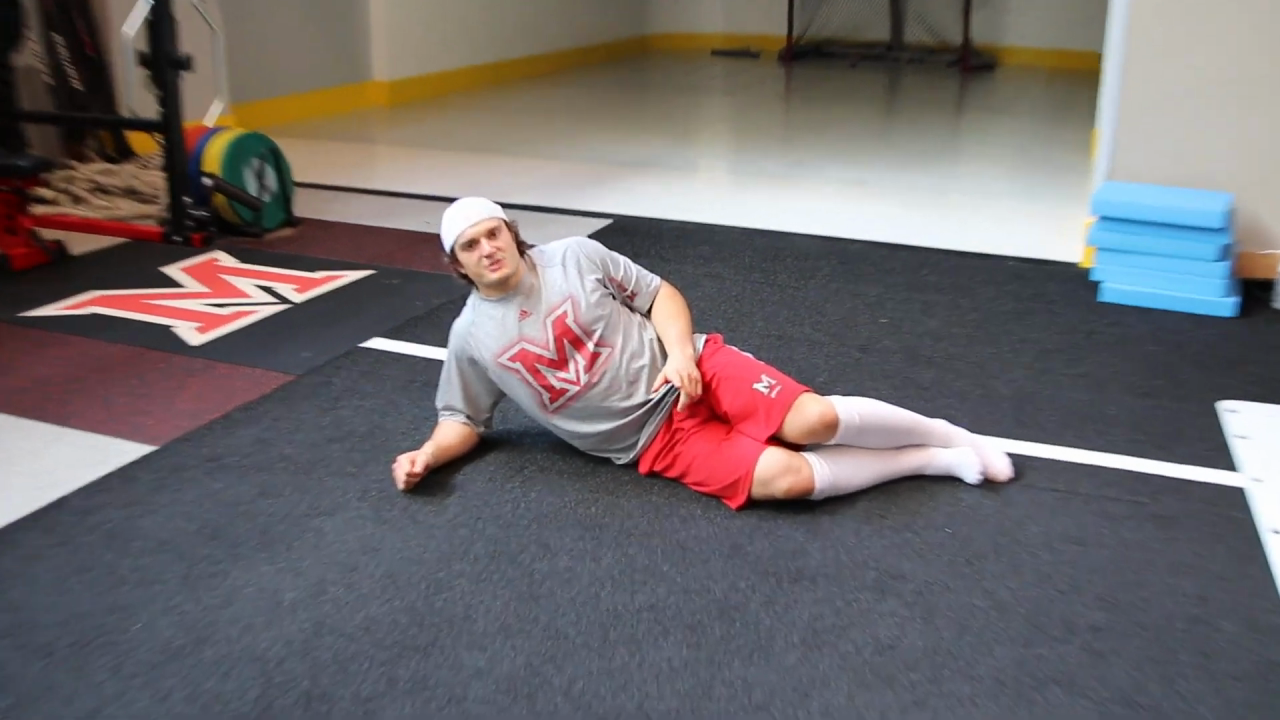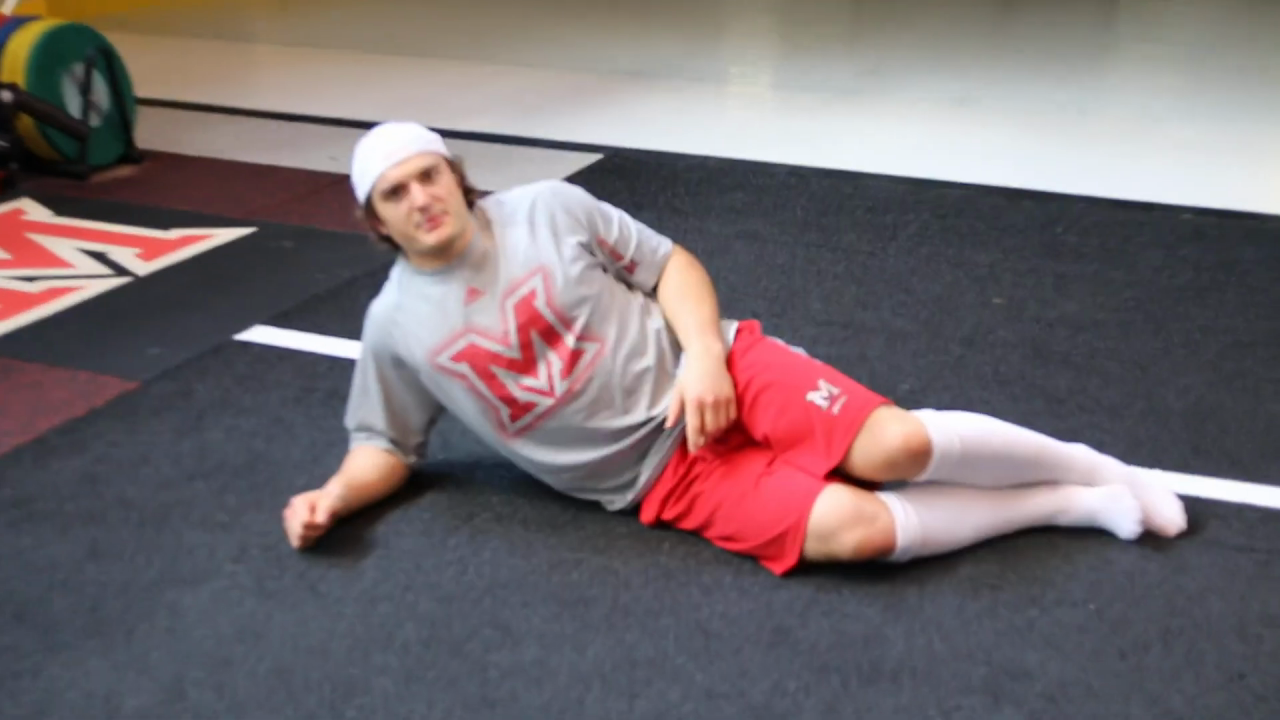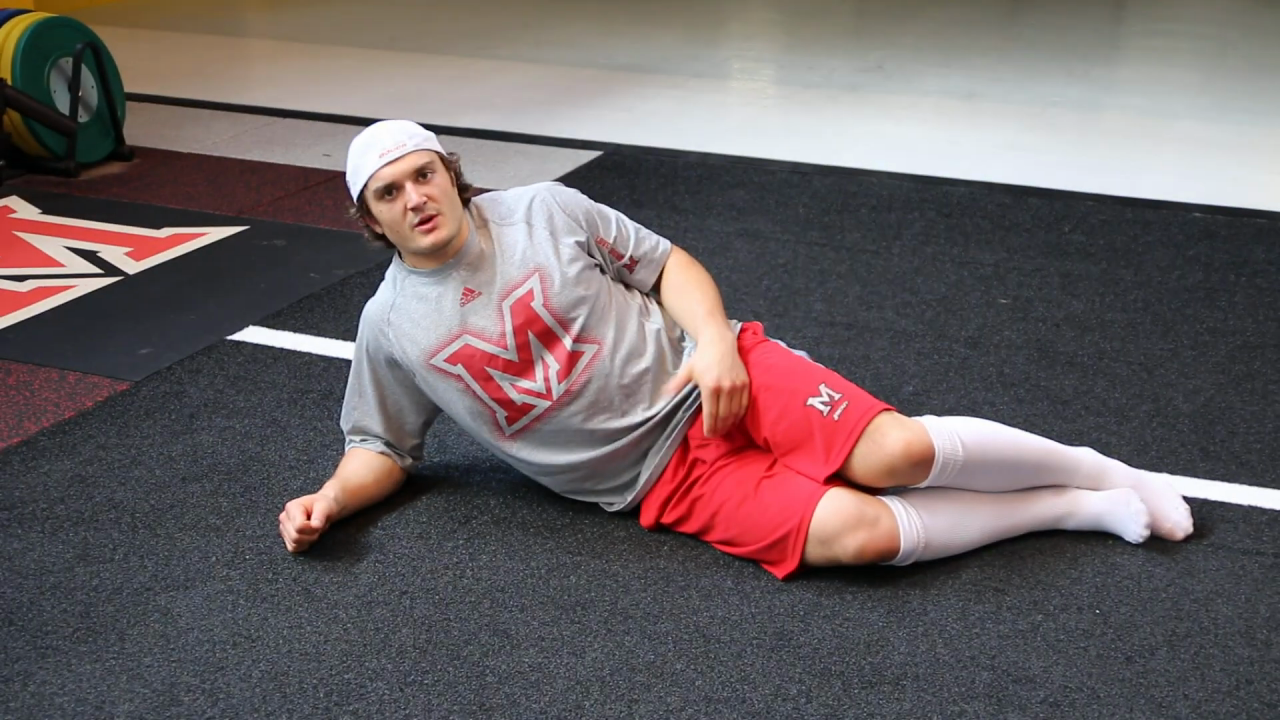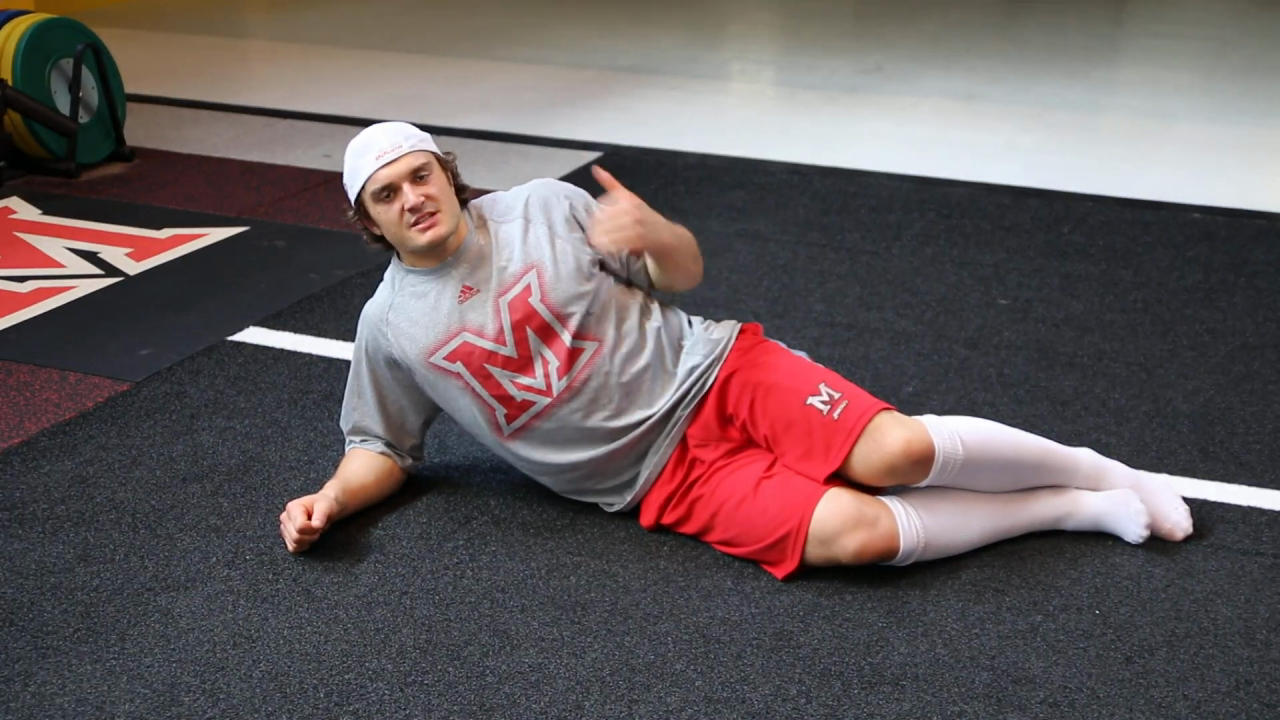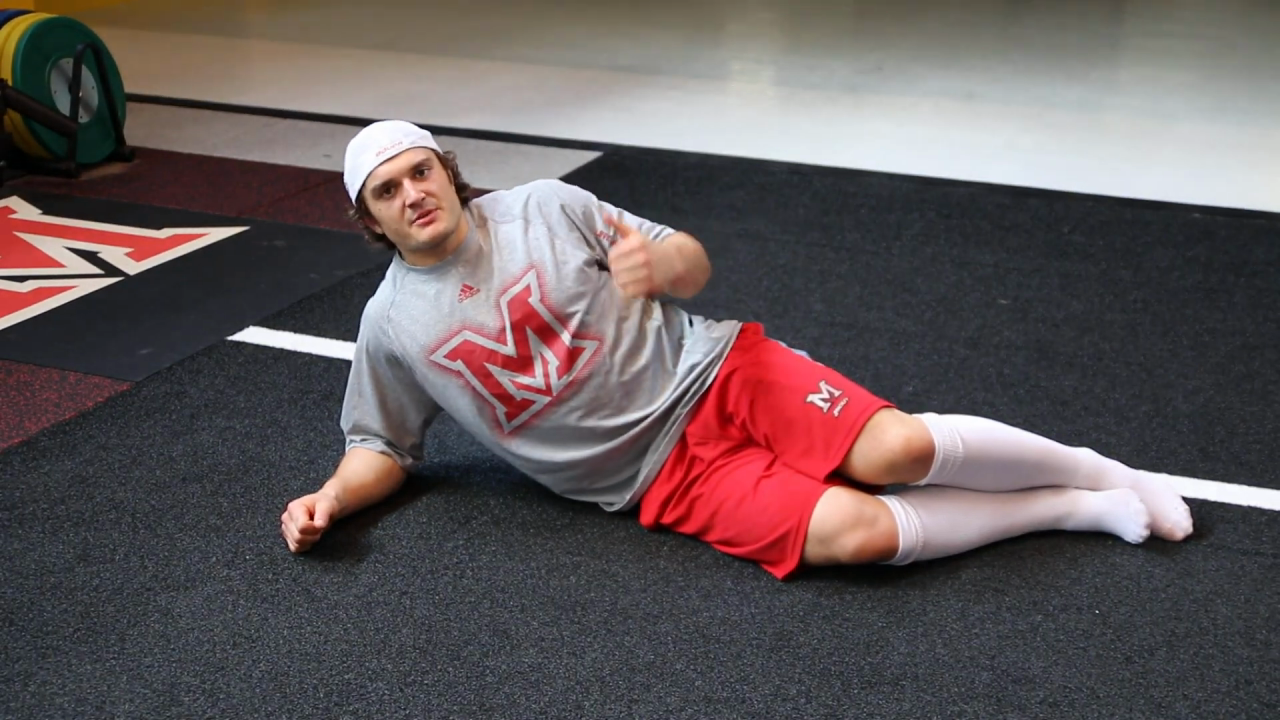
dt=0.5s
person 1, frame 1
left shoulder: (575, 255)
right shoulder: (471, 337)
left elbow: (660, 294)
right elbow: (463, 420)
left wrist: (681, 354)
left hip: (685, 375)
right hip: (652, 441)
left knee: (814, 419)
right knee: (786, 478)
person 1, frame 2
left shoulder: (547, 208)
right shoulder: (397, 325)
left elbow: (670, 264)
right elbow: (386, 445)
left wrist: (704, 356)
right wrist: (333, 497)
left hip: (709, 377)
right hip: (661, 480)
left knee: (894, 448)
right knee: (854, 529)
person 1, frame 3
left shoulder: (544, 209)
right shoulder: (391, 327)
left elbow: (670, 266)
right elbow: (381, 447)
left wrist: (716, 338)
right wrist: (328, 500)
left hip: (713, 389)
right hip: (661, 478)
left knee: (896, 452)
right knee: (857, 535)
person 1, frame 4
left shoulder: (542, 206)
right shoulder: (389, 326)
left elbow: (686, 271)
right elbow: (382, 448)
left wrist: (650, 230)
left hip: (707, 373)
right hip: (664, 478)
left knee: (897, 451)
right knee: (856, 535)
person 1, frame 5
left shoulder: (544, 206)
right shoulder: (392, 325)
left elbow: (688, 260)
right elbow: (383, 447)
left wrist: (665, 270)
left hip: (708, 373)
right hip: (663, 476)
left knee: (897, 448)
right knee: (855, 535)
